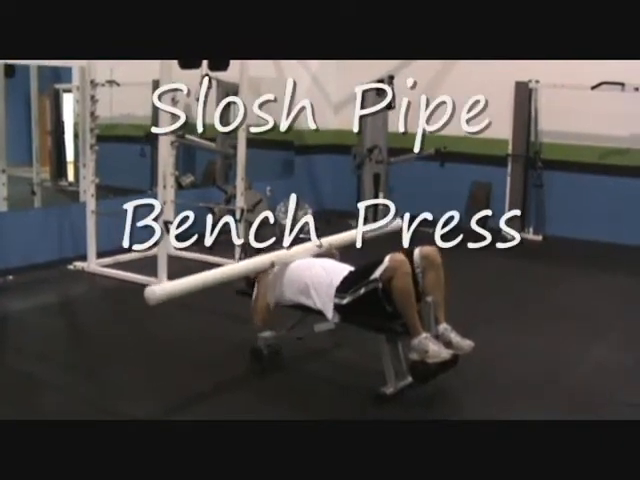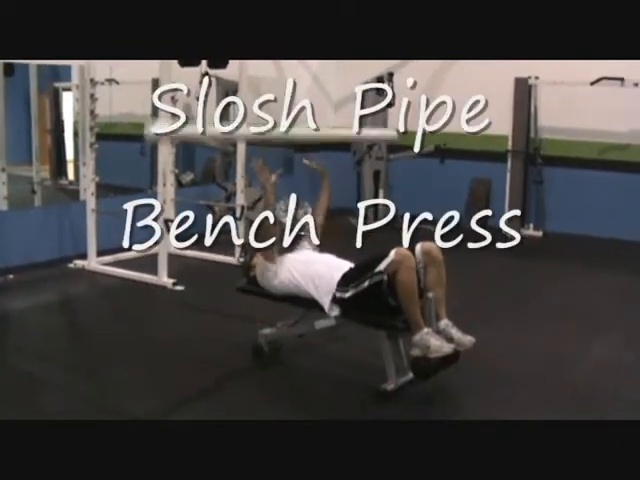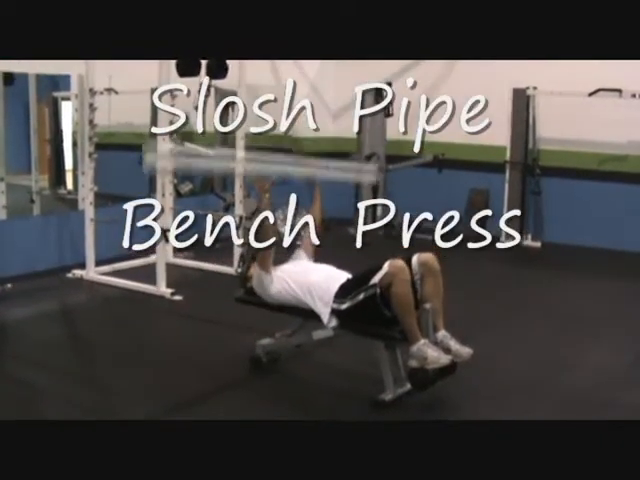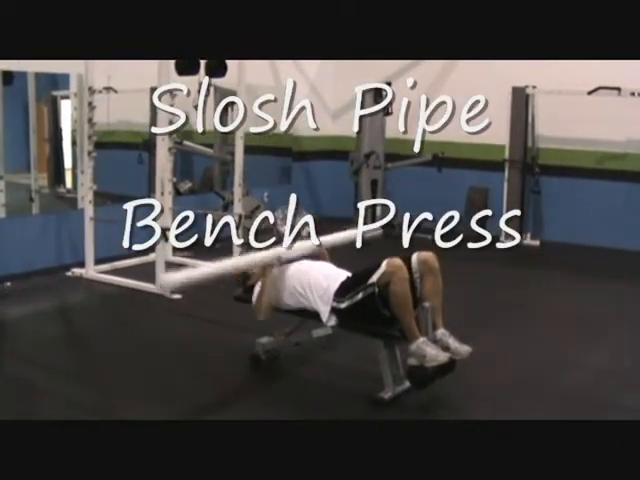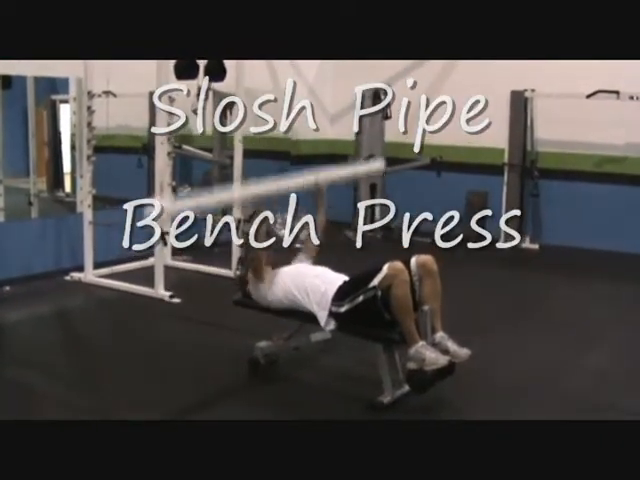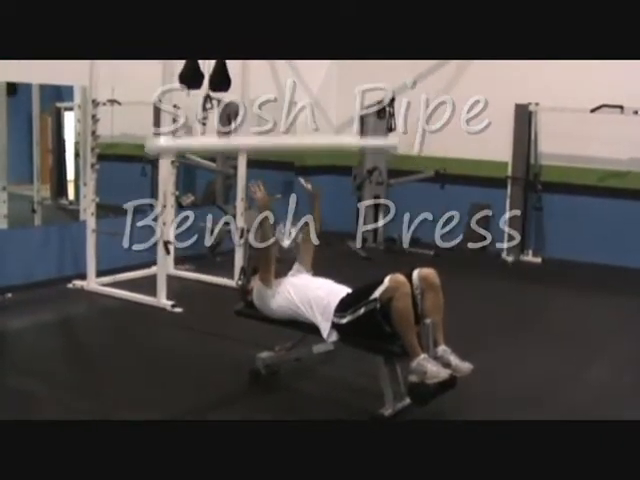
dt=0.4s
person 1, frame 1
left shoulder: (291, 266)
right shoulder: (268, 280)
right elbow: (260, 323)
left wrist: (334, 255)
right wrist: (263, 275)
left hip: (352, 281)
right hip: (341, 296)
left knee: (429, 254)
right knee: (397, 262)
left ankle: (442, 330)
right ankle: (419, 341)
person 1, frame 2
left shoulder: (299, 255)
right shoulder: (269, 274)
left elbow: (318, 220)
right elbow: (268, 232)
left wrist: (325, 179)
right wrist: (269, 191)
left hip: (355, 282)
right hip: (342, 291)
left knee: (430, 251)
right knee: (402, 258)
left ankle: (443, 325)
right ankle: (421, 337)
person 1, frame 3
left shoulder: (292, 268)
right shoulder: (266, 285)
left elbow: (313, 230)
right elbow: (263, 248)
left wrist: (315, 189)
right wrist: (264, 200)
left hip: (352, 289)
right hip: (339, 303)
left knee: (428, 262)
right knee: (397, 269)
left ankle: (441, 338)
right ankle: (418, 350)
person 1, frame 4
left shoulder: (288, 270)
right shoulder: (262, 287)
right elbow: (261, 314)
left wrist: (320, 249)
right wrist: (267, 272)
left hip: (350, 285)
right hip: (339, 300)
left knee: (427, 259)
right knee: (395, 266)
left ankle: (440, 334)
right ankle: (417, 346)
person 1, frame 5
left shoulder: (288, 272)
right shoulder: (263, 289)
right elbow: (256, 256)
left wrist: (321, 198)
left hip: (348, 289)
right hip: (337, 303)
left knee: (425, 263)
right knee: (396, 270)
left ankle: (439, 338)
right ankle: (416, 350)
person 1, frame 6
left shoulder: (292, 280)
right shoulder: (265, 297)
left elbow: (308, 243)
right elbow: (265, 257)
left wrist: (314, 200)
right wrist: (264, 211)
left hip: (353, 305)
right hip: (339, 316)
left knee: (428, 277)
right knee: (397, 283)
left ankle: (441, 352)
right ankle: (418, 363)
